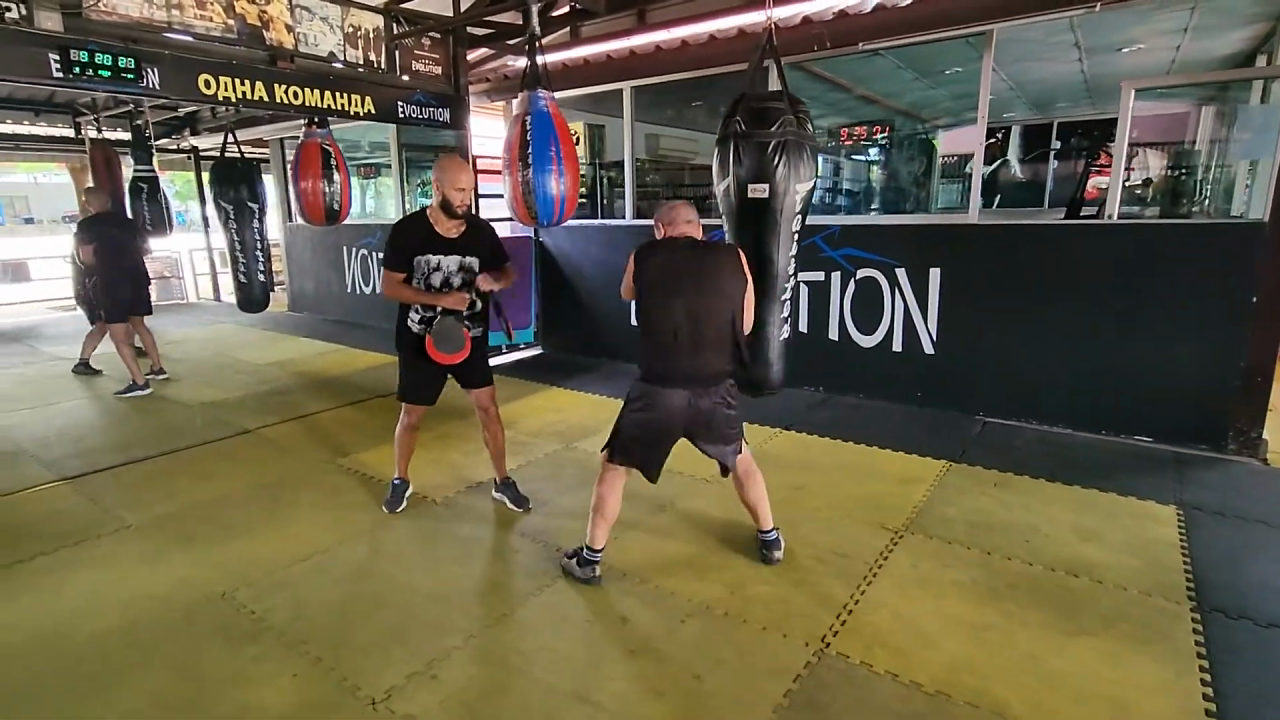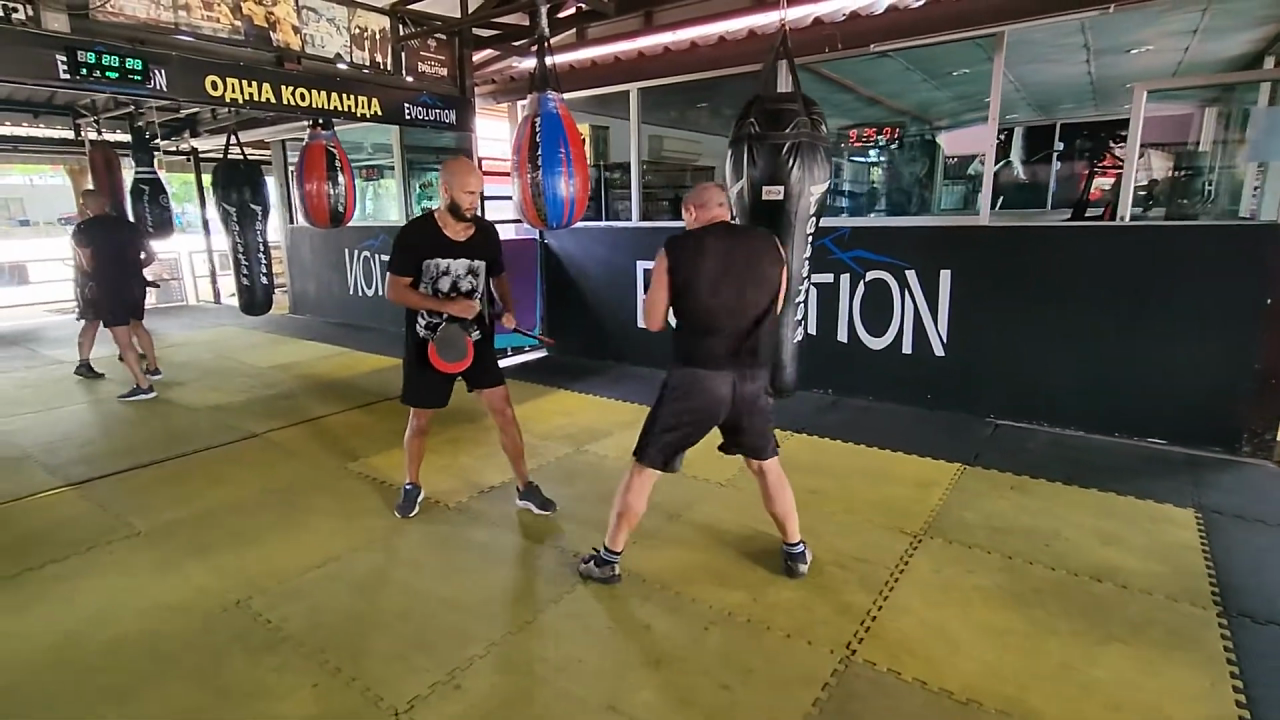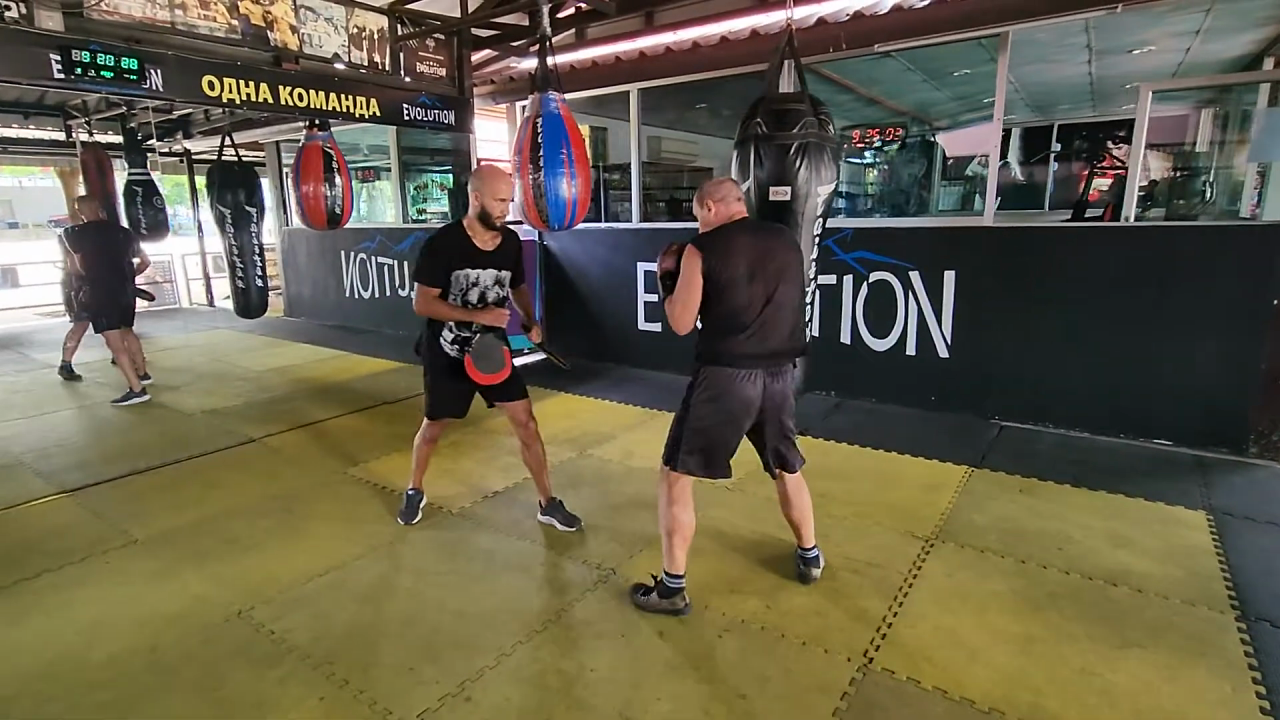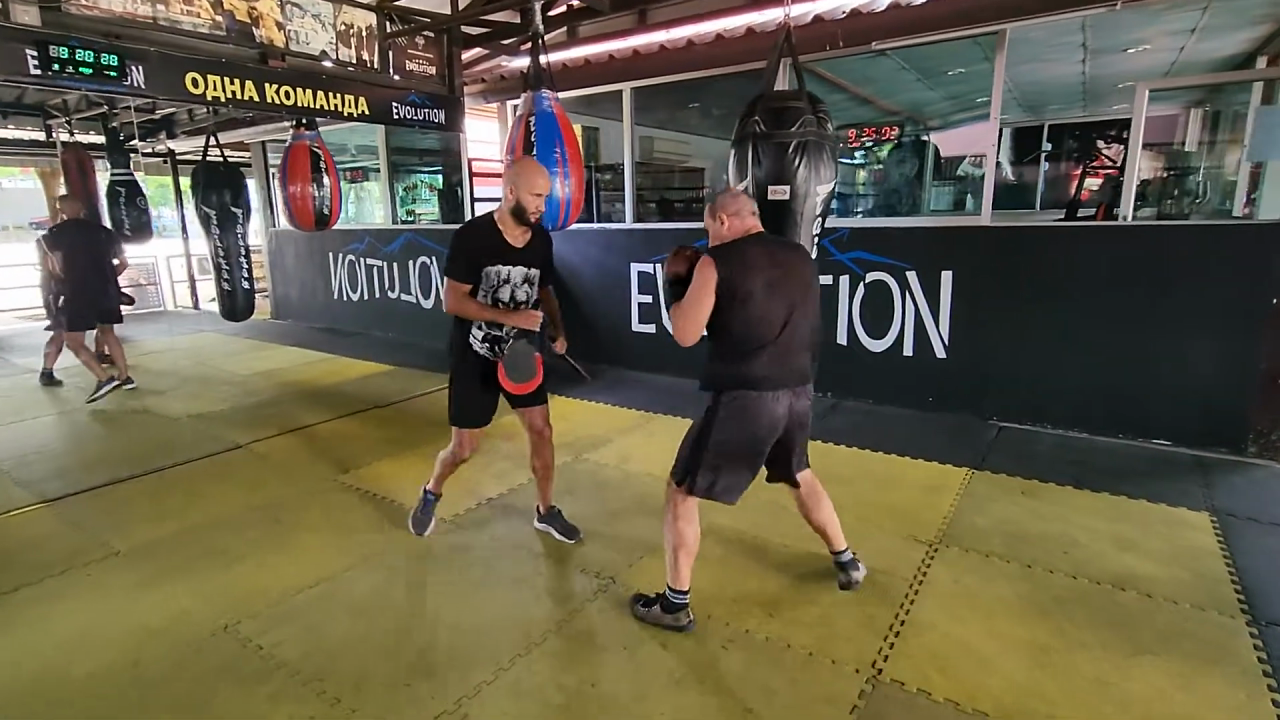
dt=0.2s
person 1, frame 1
left shoulder: (645, 255)
right shoulder: (732, 257)
left elbow: (627, 294)
right elbow: (745, 326)
left hip: (657, 392)
right hip: (714, 391)
left knee: (615, 466)
right knee: (739, 459)
left ankle: (589, 558)
right ankle: (769, 539)
person 1, frame 2
left shoulder: (675, 249)
right shoulder: (768, 244)
left elbow: (653, 322)
left hip: (695, 379)
right hip: (751, 378)
left knee: (644, 468)
right knee: (766, 462)
left ankle: (608, 560)
right ankle: (795, 551)
person 1, frame 3
left shoulder: (701, 250)
right shoulder: (788, 242)
left elbow: (680, 324)
left wrist: (667, 275)
left hip: (723, 380)
right hip: (778, 378)
left knee: (675, 476)
right knee: (787, 470)
left ankle: (671, 586)
right ankle: (809, 557)
person 1, frame 4
left shoulder: (716, 262)
right shoulder: (801, 258)
left elbow: (686, 333)
left wrist: (676, 281)
left hip: (743, 400)
right hip: (797, 394)
left knee: (682, 494)
right knee: (800, 476)
left ankle: (676, 602)
right ankle: (846, 561)
person 2, frame 1
left shoulder: (481, 230)
right shoulder: (407, 230)
left elbow: (508, 273)
right elbow: (389, 286)
left wrist: (495, 281)
right wrist: (437, 298)
left hip: (468, 337)
right hip: (421, 339)
left knee: (488, 409)
right knee: (411, 416)
left ankle: (502, 481)
right ankle: (400, 480)
person 2, frame 2
left shoulder: (487, 233)
right shoulder: (415, 235)
left elbow: (498, 278)
right elbow: (395, 291)
left wrist: (509, 309)
right wrist: (446, 305)
left hip: (475, 339)
right hip: (429, 344)
left knee: (503, 410)
right knee: (420, 420)
left ankle: (525, 487)
right ankle: (412, 486)
person 2, frame 3
left shoulder: (511, 242)
right shoulder: (442, 244)
right elbow: (422, 303)
left wrist: (531, 321)
right wrist: (476, 316)
right hip: (448, 356)
left knee: (526, 424)
right knee: (433, 429)
left ankle: (548, 503)
right ankle: (415, 491)
person 2, frame 4
left shoulder: (542, 239)
right shoulder: (472, 237)
right elbow: (452, 300)
left wrist: (557, 329)
right wrist: (510, 316)
right hip: (474, 357)
left knee: (541, 431)
right knee: (464, 448)
left ankle: (546, 510)
right ankle: (432, 493)
person 3, frame 1
left shoulder: (87, 226)
right shoulder: (128, 223)
left elbow: (87, 258)
right elbow: (144, 250)
left wrist: (102, 262)
left hip: (112, 284)
right hip: (138, 280)
left knee: (119, 336)
right knee: (138, 325)
left ankle: (140, 382)
right ankle: (157, 368)
person 3, frame 2
left shoulder: (84, 229)
right shoulder: (129, 225)
left elbow: (87, 264)
right elbow: (151, 256)
left wrist: (100, 269)
left hip: (110, 288)
right hip: (135, 285)
left knee: (122, 339)
right knee: (137, 326)
left ankle: (144, 386)
right ankle: (153, 368)
person 3, frame 3
left shoulder: (76, 234)
right shoulder: (123, 232)
left elbow: (78, 269)
right elbow: (145, 262)
left wrist: (94, 275)
left hip: (101, 293)
right hip: (126, 291)
left knee: (115, 343)
right knee: (127, 332)
left ankle: (136, 389)
right ankle: (142, 373)
person 3, frame 4
left shoulder: (56, 233)
right shoulder: (103, 231)
left elbow: (57, 268)
right elbow: (123, 263)
left wrist: (69, 278)
left hip: (79, 293)
right hip: (108, 291)
left knee: (74, 342)
right knee: (108, 333)
left ankle: (104, 378)
right ankle: (124, 377)
